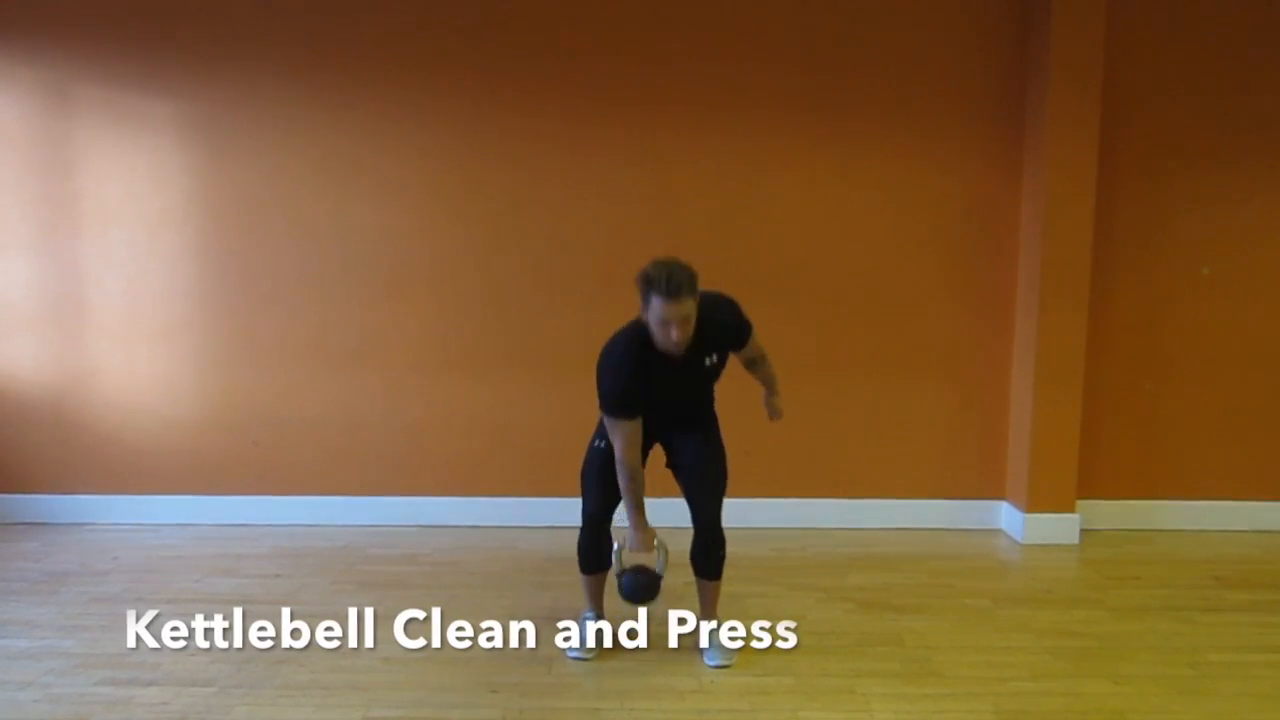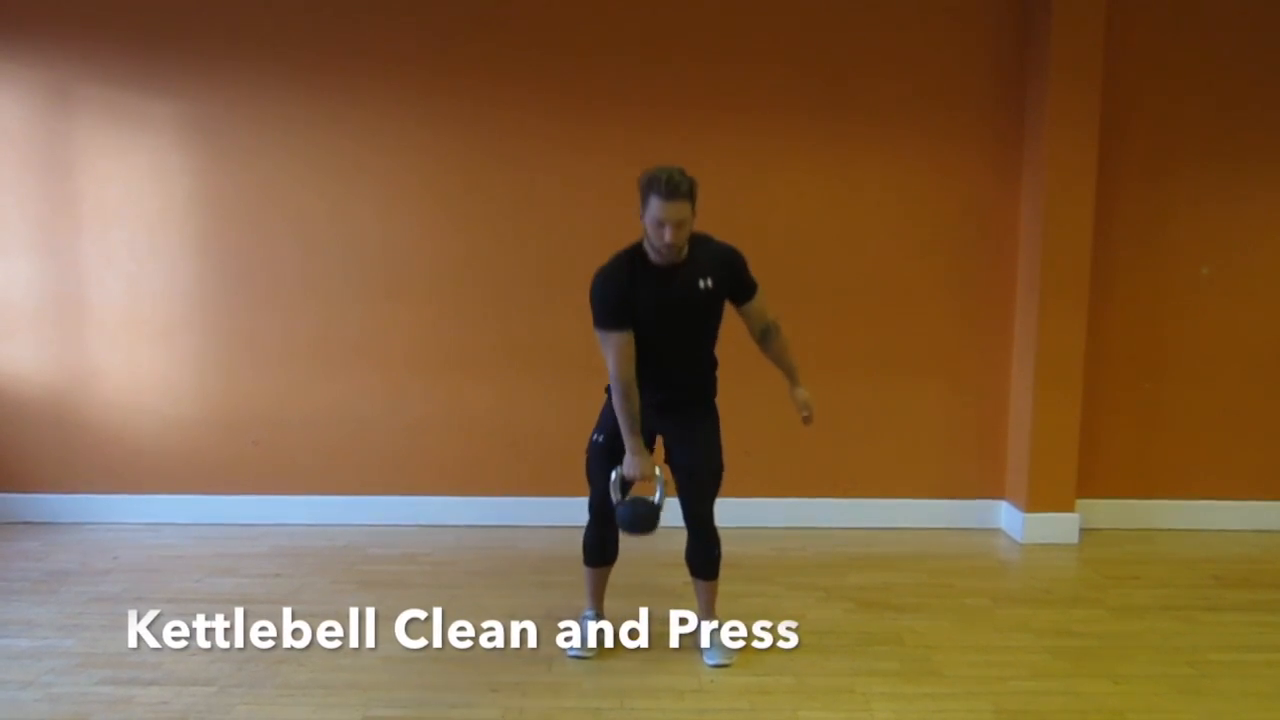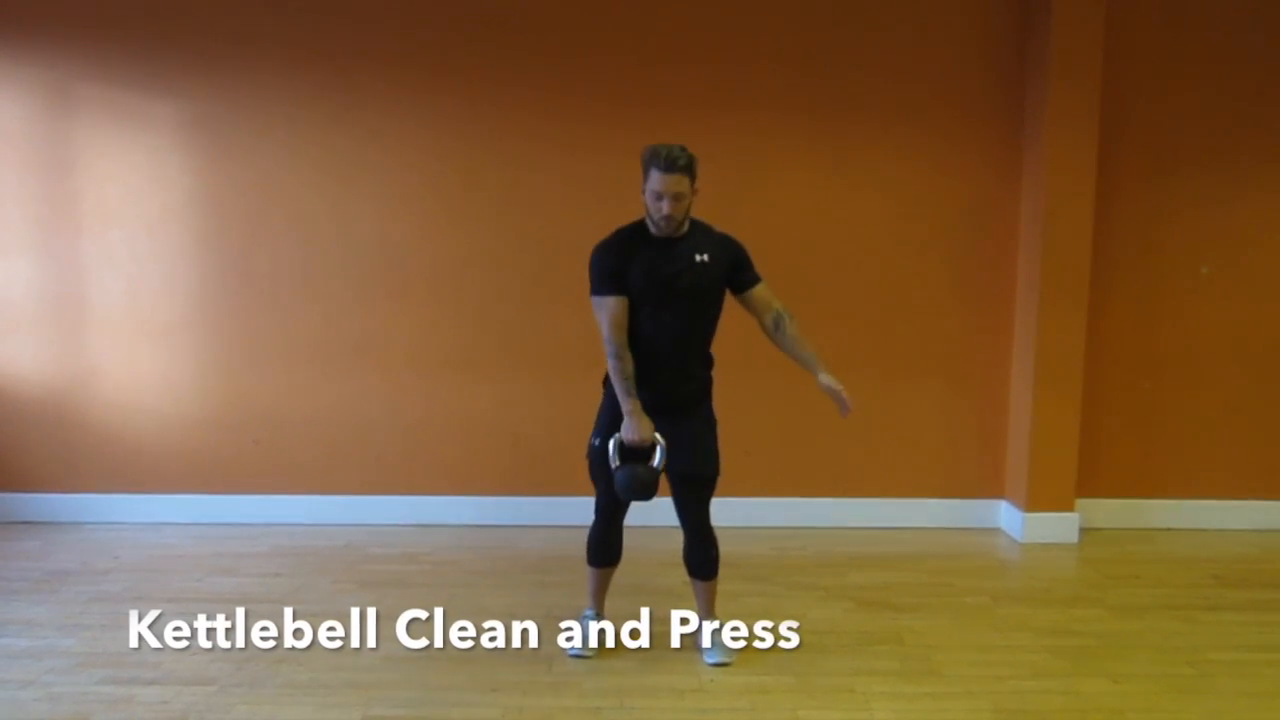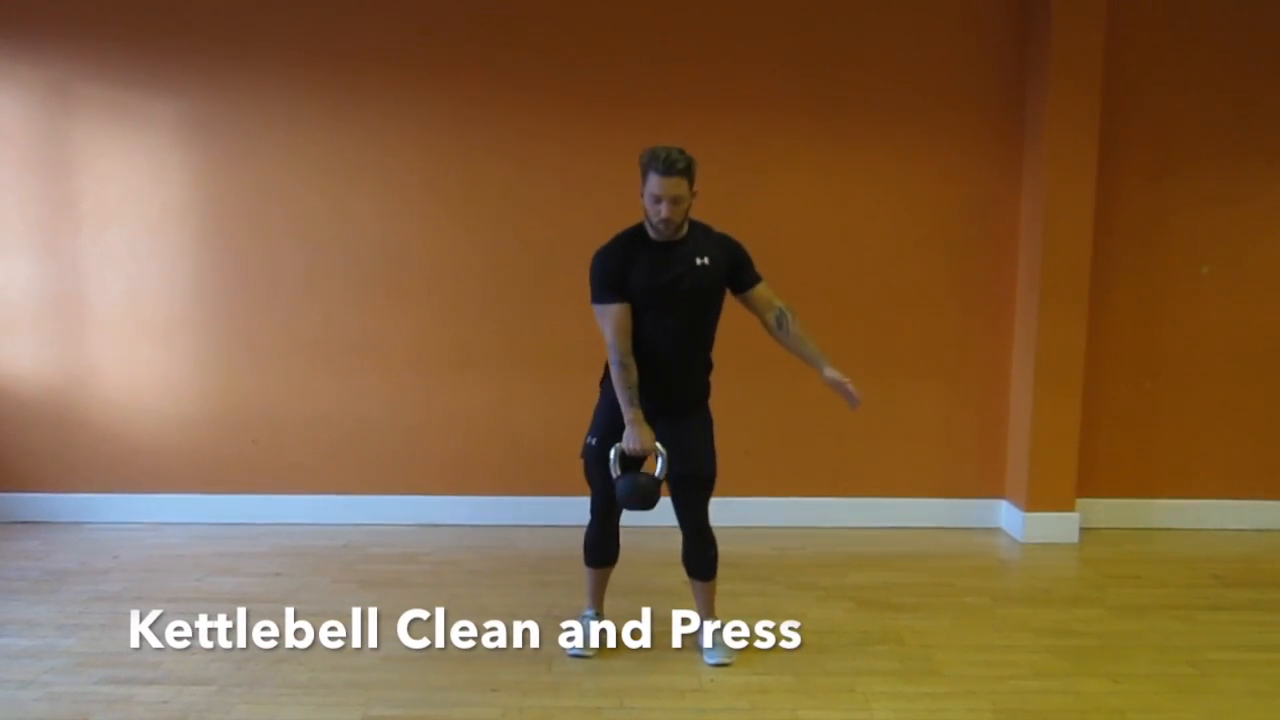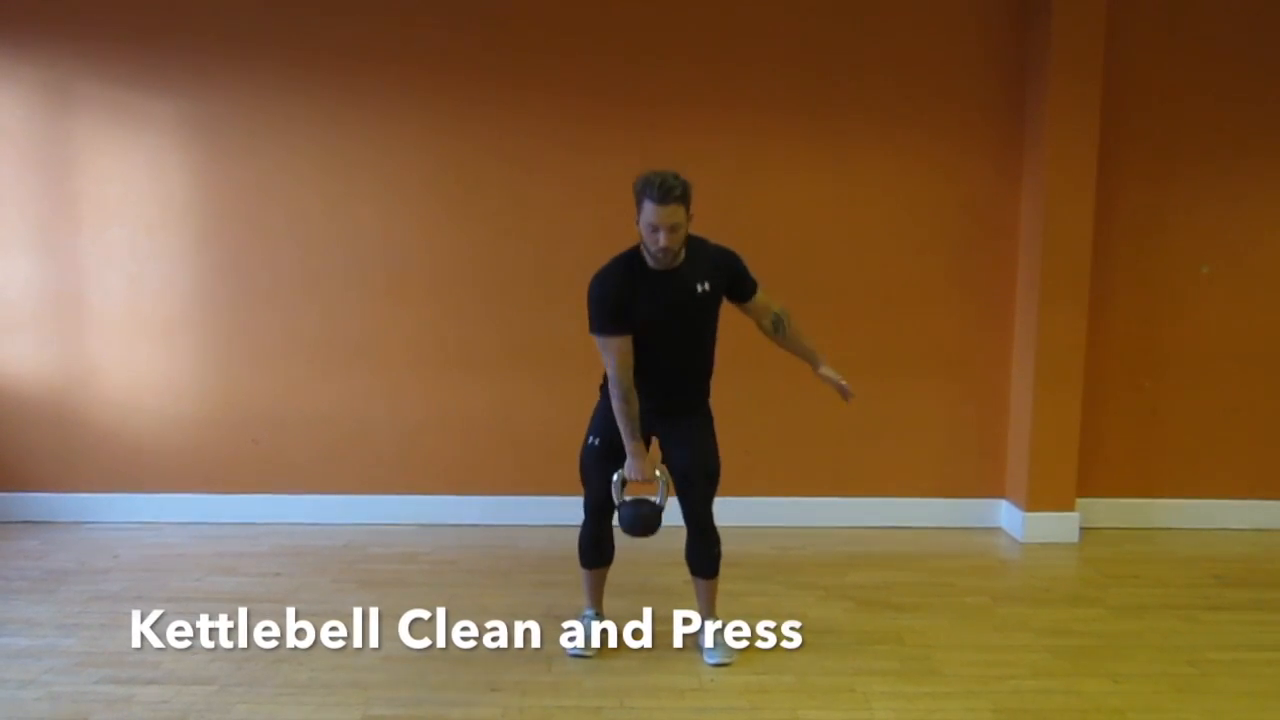
dt=0.2s
person 1, frame 1
left shoulder: (722, 316)
right shoulder: (620, 357)
left elbow: (753, 355)
right elbow: (626, 453)
left wrist: (771, 393)
right wrist: (637, 524)
left hip: (694, 422)
right hip: (627, 420)
left knee: (707, 517)
right knee: (595, 514)
left ankle: (709, 626)
right ankle: (593, 618)
person 1, frame 2
left shoulder: (721, 261)
right shoulder: (613, 278)
left elbow: (762, 323)
right elbow: (620, 370)
left wrist: (794, 383)
right wrist: (634, 450)
left hip: (694, 408)
right hip: (632, 402)
left knee: (699, 517)
right knee: (603, 509)
left ankle: (709, 626)
right ankle: (593, 617)
person 1, frame 3
left shoulder: (721, 249)
right shoulder: (615, 252)
left elbow: (770, 313)
right elbow: (614, 338)
left wrist: (818, 372)
right wrist: (630, 412)
left hip: (689, 409)
right hip: (625, 404)
left knee: (695, 519)
right knee: (608, 511)
left ankle: (709, 626)
right ankle: (593, 617)
person 1, frame 4
left shoulder: (720, 250)
right shoulder: (615, 257)
left elbow: (772, 312)
right elbow: (617, 345)
left wrist: (823, 368)
right wrist: (632, 421)
left hip: (687, 409)
right hip: (623, 406)
left knee: (694, 519)
right knee: (604, 512)
left ankle: (708, 626)
right ankle: (593, 616)
person 1, frame 5
left shoulder: (718, 263)
right shoulder: (611, 283)
left elbow: (768, 315)
right elbow: (619, 375)
left wrist: (817, 364)
right wrist: (634, 452)
left hip: (688, 407)
right hip: (625, 408)
left knee: (700, 515)
right knee: (598, 508)
left ankle: (709, 624)
right ankle: (592, 615)
